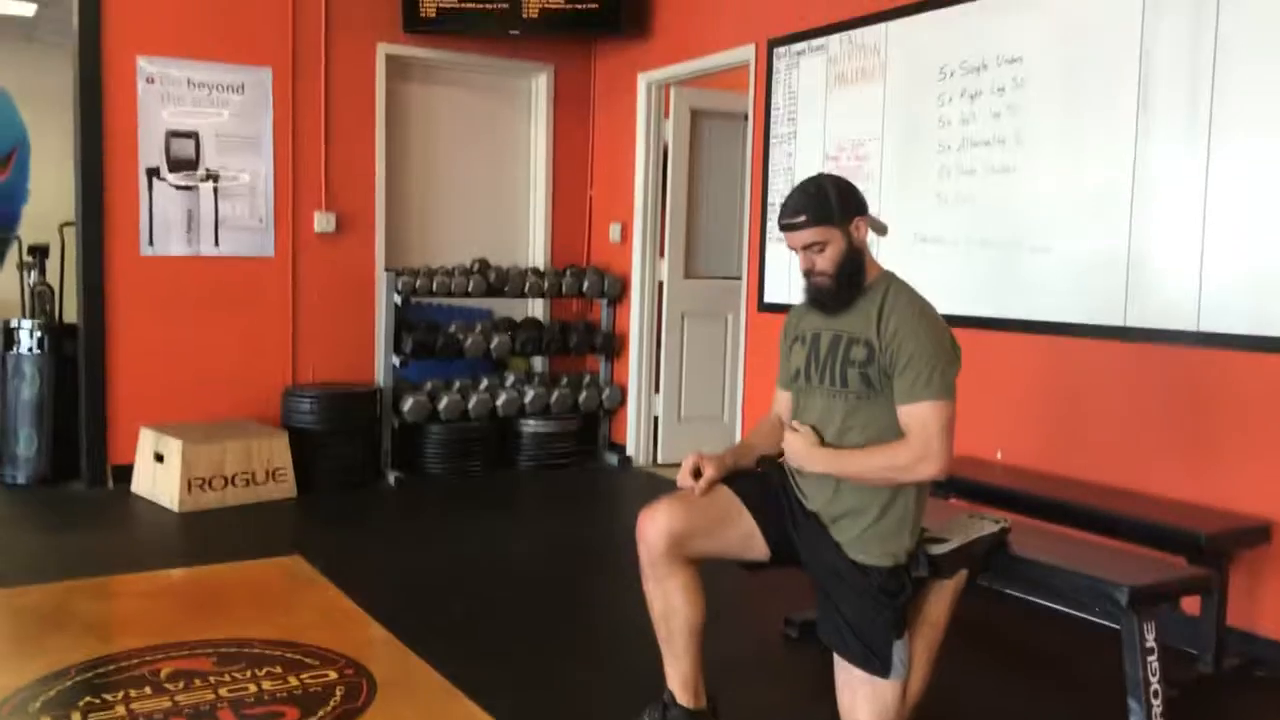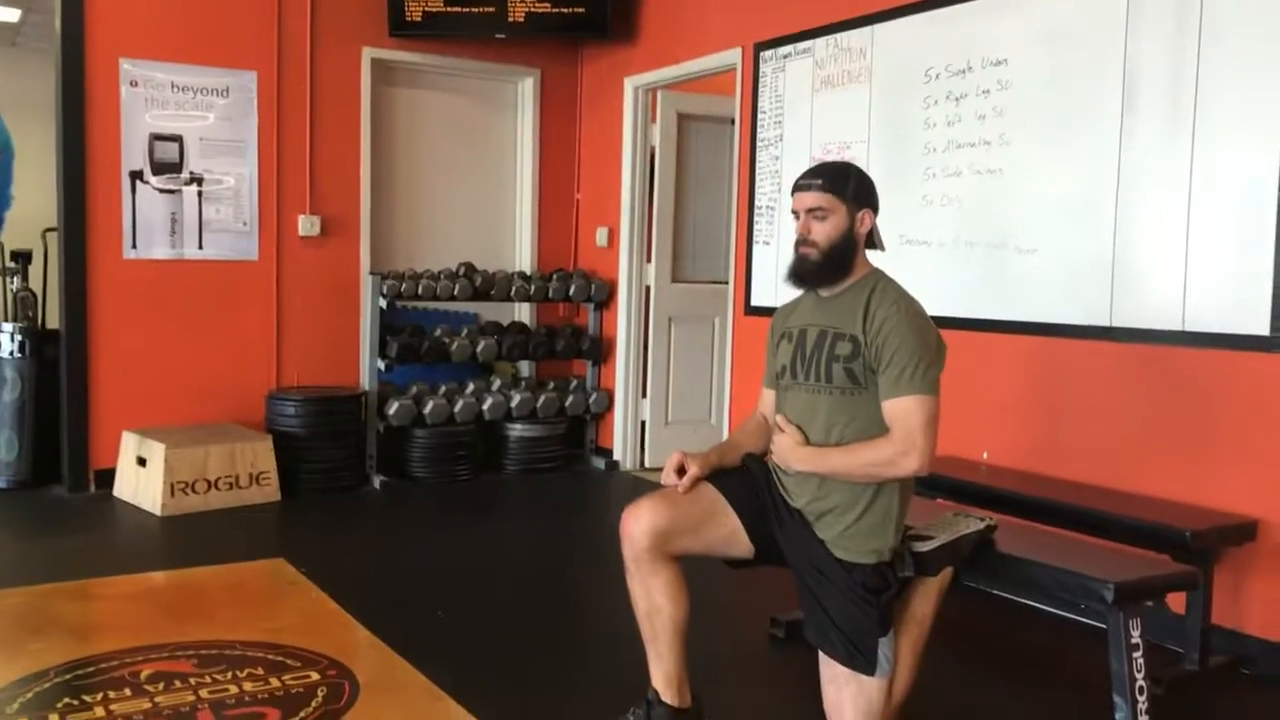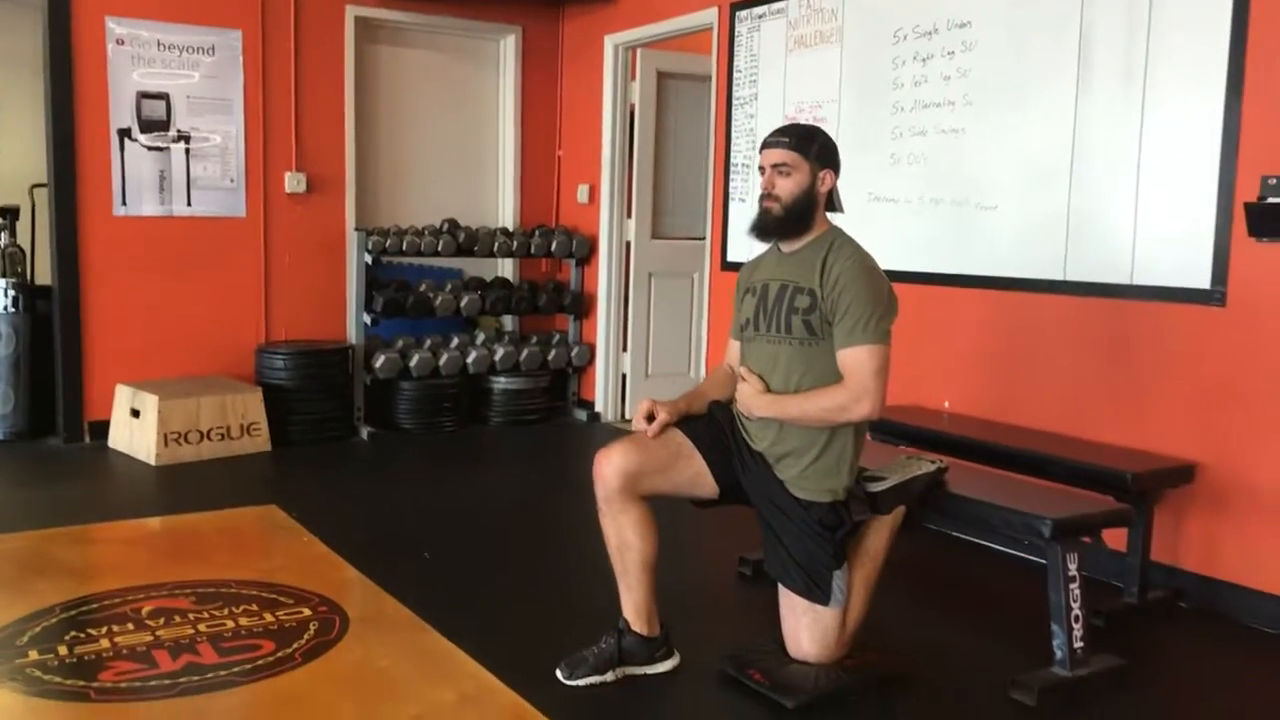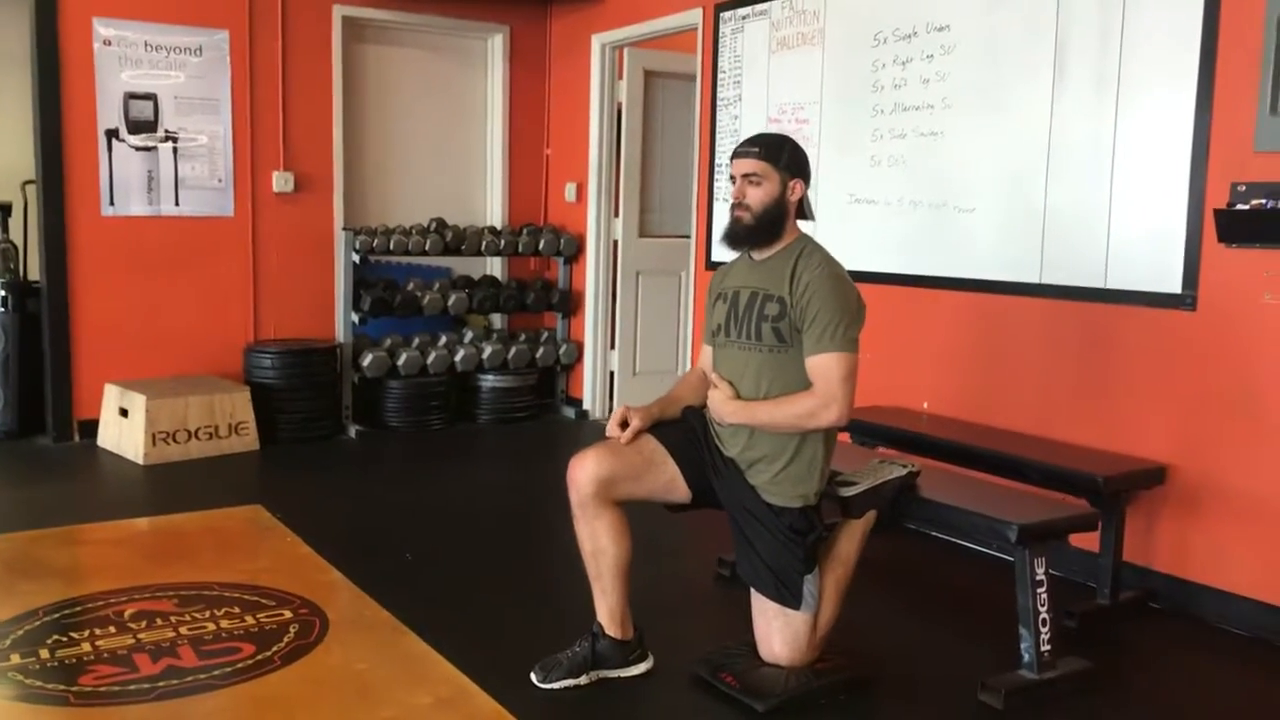
dt=0.7s
person 1, frame 1
left shoulder: (911, 323)
right shoulder: (801, 320)
left elbow: (929, 458)
left wrist: (820, 456)
right wrist: (728, 459)
left hip: (867, 531)
right hip: (794, 496)
right knee: (658, 528)
left ankle: (940, 586)
person 1, frame 2
left shoulder: (894, 317)
right shoulder: (789, 317)
left elbow: (911, 453)
left wrist: (802, 456)
right wrist: (711, 457)
left hip: (847, 529)
right hip: (776, 492)
right knee: (643, 526)
left ankle: (925, 579)
person 1, frame 3
left shoulder: (850, 271)
right shoulder: (755, 272)
left elbow: (863, 399)
left wrist: (763, 403)
right wrist: (679, 406)
left hip: (806, 469)
right hip: (740, 437)
left knee: (815, 652)
right knee: (614, 468)
left ankle: (879, 513)
right ankle: (644, 638)
person 1, frame 4
left shoulder: (818, 279)
right shoulder: (728, 276)
left elbow: (831, 407)
left wrist: (733, 409)
right wrist: (651, 411)
left hip: (776, 474)
right hip: (713, 441)
left knee: (786, 656)
right knee: (588, 474)
left ankle: (851, 517)
right ankle: (617, 643)
